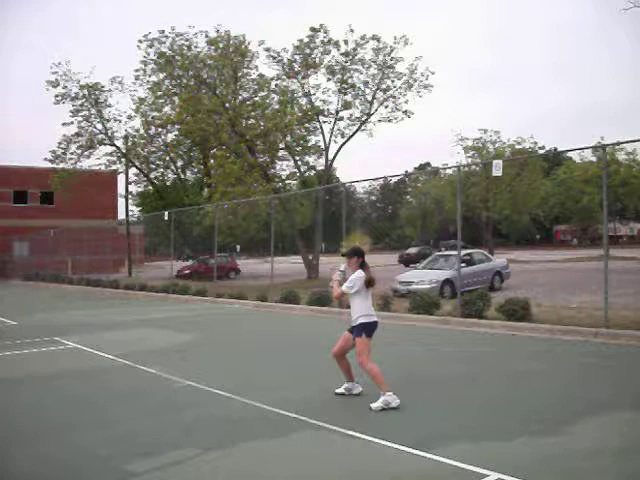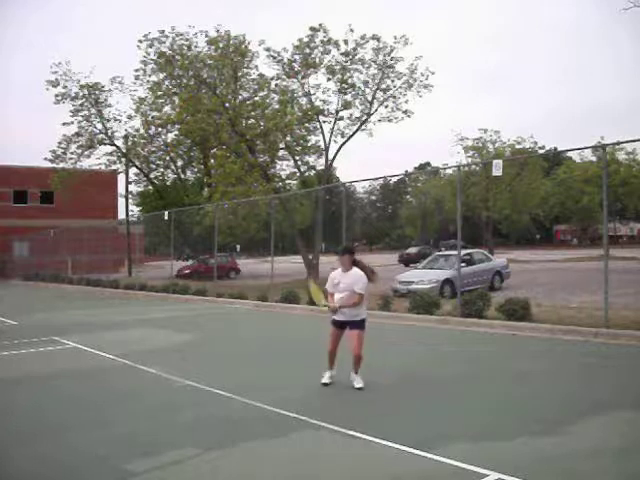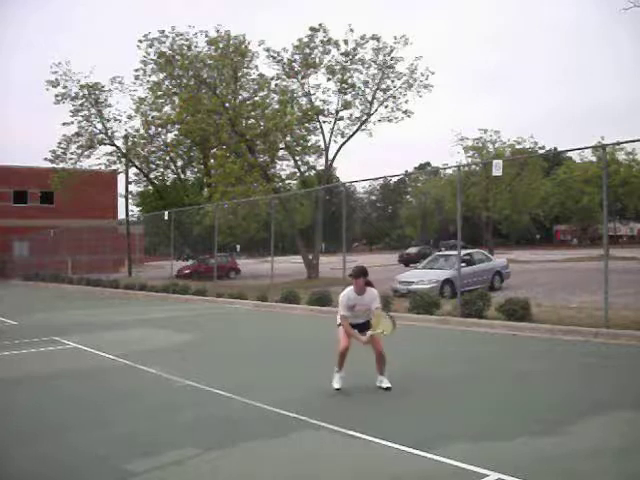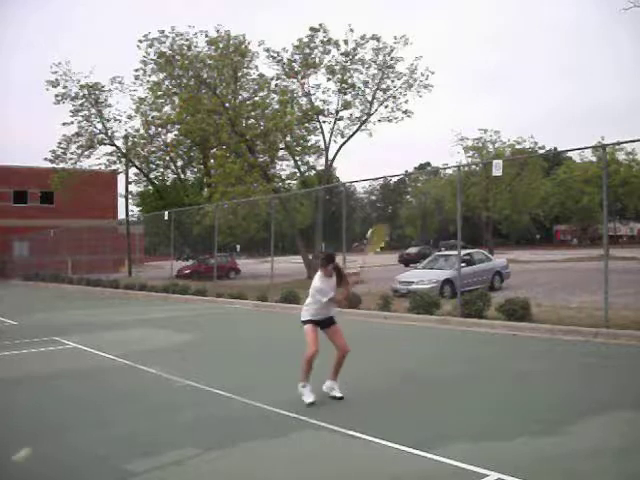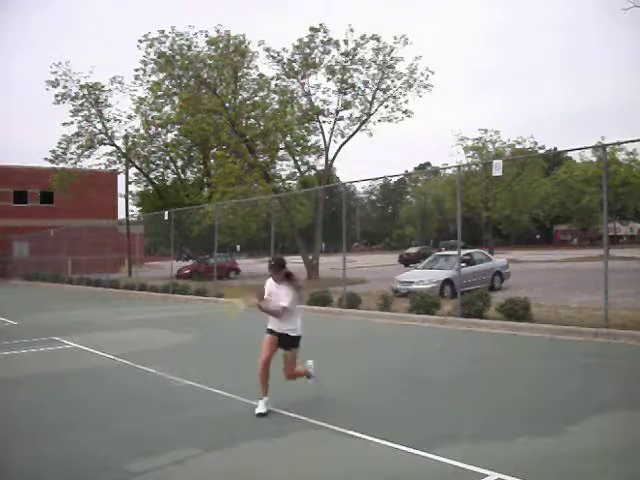
dt=0.4s
person 1, frame 1
left shoulder: (357, 277)
right shoulder: (357, 276)
left elbow: (337, 295)
right elbow: (352, 297)
left wrist: (335, 281)
left hip: (365, 323)
right hip: (358, 323)
left knee: (363, 362)
right knee: (337, 353)
left ankle: (388, 397)
right ankle: (352, 385)
person 1, frame 2
left shoulder: (359, 275)
right shoulder: (334, 275)
left elbow: (359, 300)
right elbow: (330, 295)
left wrist: (339, 305)
right wrist: (332, 304)
left hip: (356, 318)
right hip: (339, 316)
left knee: (356, 353)
right knee: (331, 349)
left ankle: (355, 374)
right ankle: (330, 372)
person 1, frame 3
left shoulder: (373, 294)
right shoulder: (345, 295)
right elbow: (345, 321)
left wrist: (373, 333)
right wrist: (359, 338)
left hip: (363, 322)
right hip: (346, 321)
left knee: (379, 350)
right knee: (344, 346)
left ankle: (381, 377)
right ankle: (338, 372)
person 1, frame 4
left shoulder: (334, 275)
right shoulder: (319, 285)
right elbow: (336, 302)
right wrist: (348, 289)
left hip: (326, 316)
right hip: (310, 316)
left knee: (343, 350)
right knee: (312, 351)
left ankle: (331, 384)
right ankle: (304, 386)
person 1, frame 5
left shoulder: (290, 288)
right shoulder: (269, 283)
left elbow: (279, 313)
right elbow: (267, 302)
left wrist: (262, 306)
right wrist: (261, 304)
left hip: (290, 331)
right hip: (274, 328)
left knee: (289, 374)
right knee: (264, 361)
left ankle: (308, 368)
right ankle: (264, 400)
